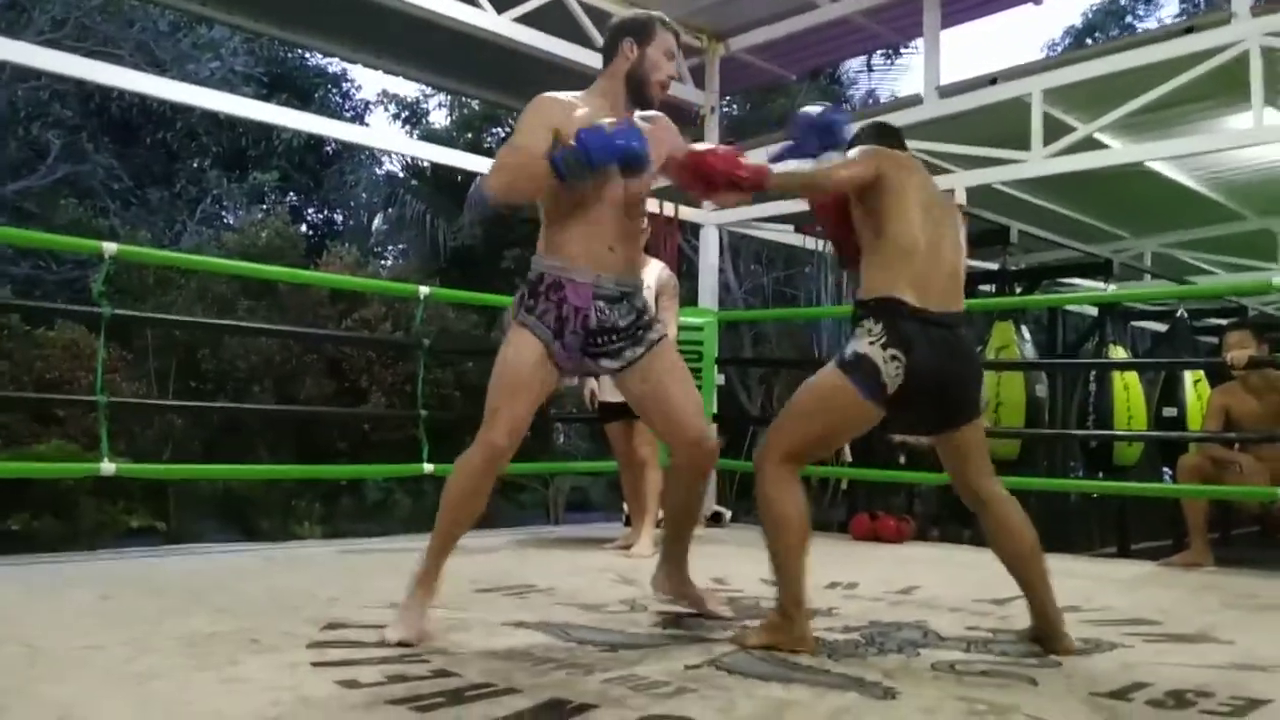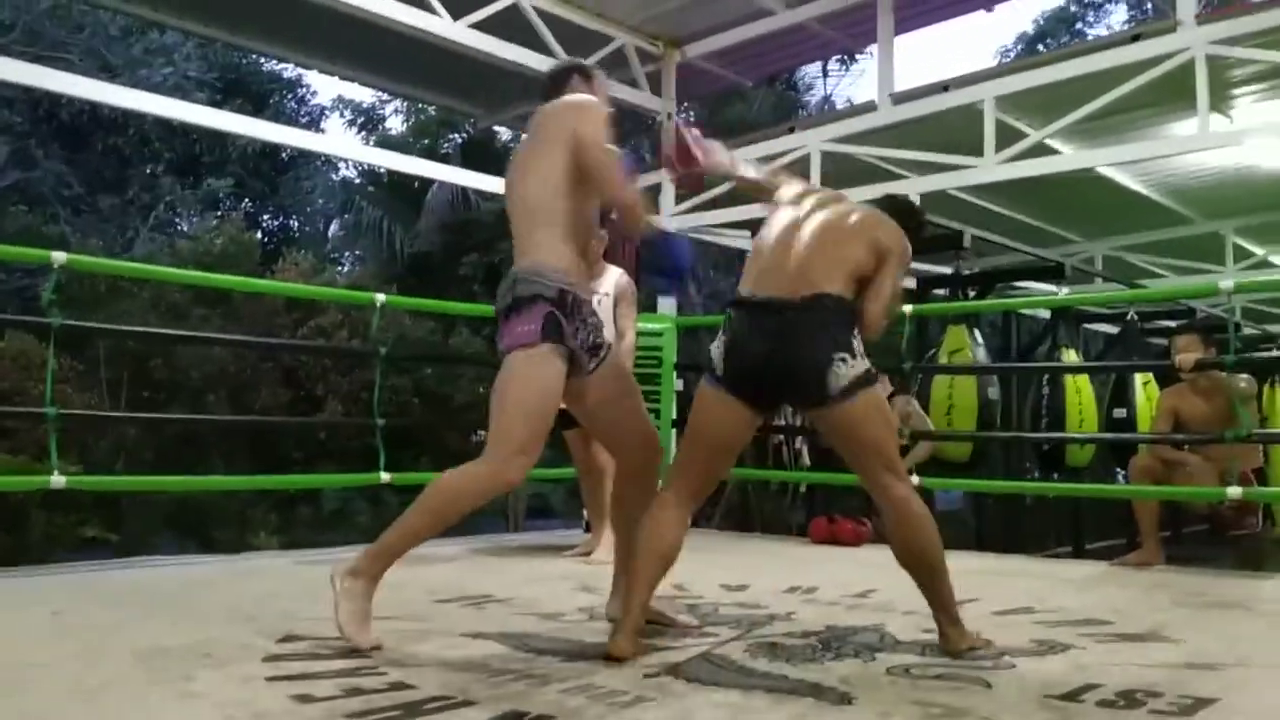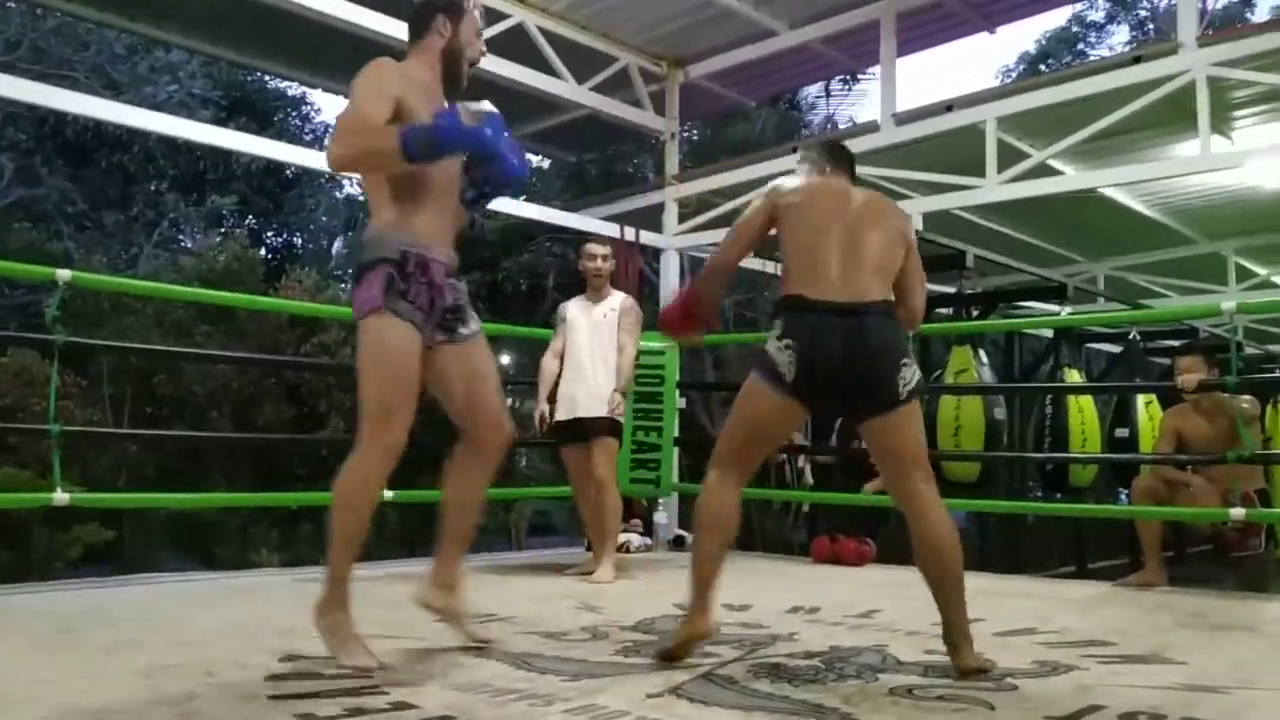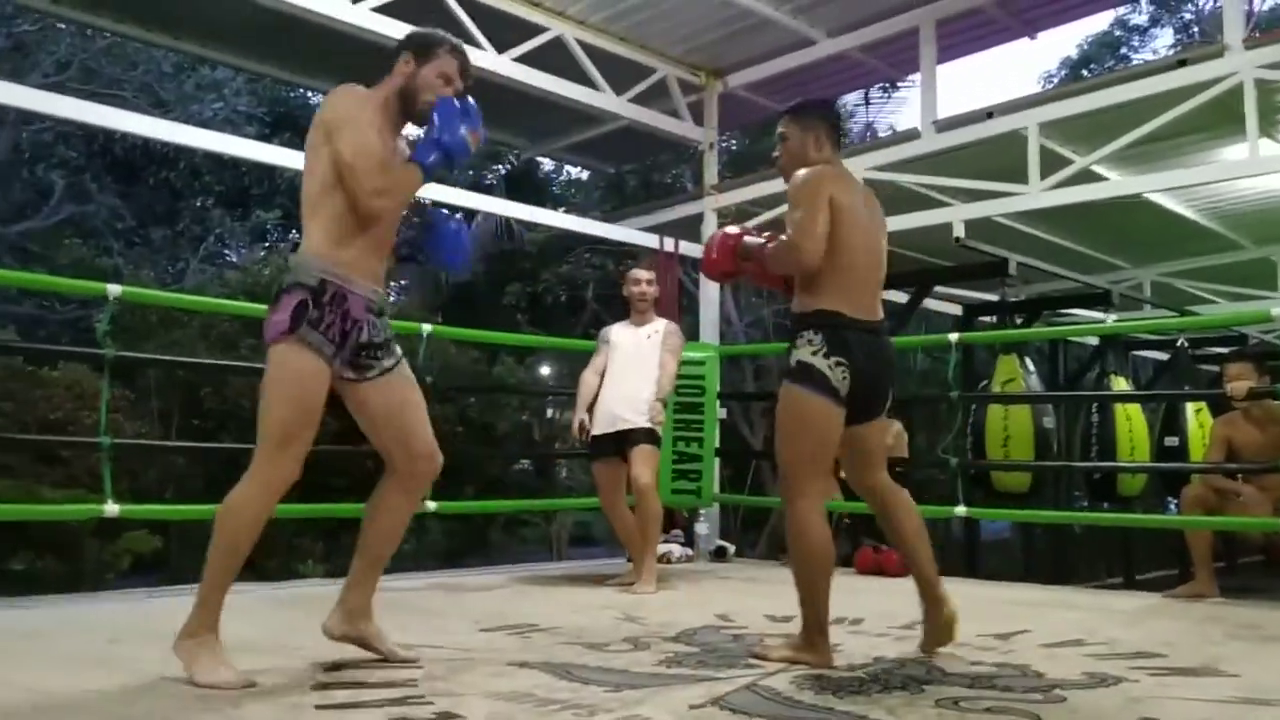
dt=0.4s
person 1, frame 1
left shoulder: (655, 130)
right shoulder: (553, 108)
left elbow: (728, 179)
right elbow: (495, 187)
right wrist: (572, 162)
left hip: (623, 310)
right hip: (553, 297)
left knee: (697, 443)
right knee: (496, 444)
left ankle: (673, 573)
right ankle: (423, 588)
person 1, frame 2
left shoulder: (539, 148)
right shoulder: (580, 107)
right elbow: (612, 182)
left hip: (574, 313)
right hip: (544, 306)
left knee: (642, 449)
right knee: (505, 467)
left ankle: (626, 590)
right ankle: (363, 572)
person 1, frame 3
left shoulder: (451, 105)
right shoulder: (388, 75)
right elbow: (344, 148)
left wrist: (485, 180)
right wrist: (436, 138)
left hip: (443, 284)
right hip: (398, 273)
left knee: (491, 433)
right knee: (383, 442)
left ankle: (445, 581)
right ankle: (333, 605)
person 1, frame 4
left shoulder: (391, 142)
right shoulder: (349, 106)
right elbow: (377, 199)
left wrist: (419, 245)
right wrist: (437, 153)
left hip: (368, 321)
right hip: (318, 305)
left knee: (419, 462)
right knee: (276, 469)
left ankle: (354, 610)
right ankle: (199, 632)
person 2, frame 1
left shoulder: (878, 159)
right shoulder: (943, 209)
left elbow: (816, 181)
right wrist: (843, 228)
left hip: (891, 342)
right hip: (953, 349)
left knee: (775, 459)
right knee: (981, 487)
left ankle: (791, 620)
right ankle: (1048, 618)
person 2, frame 2
left shoulder: (799, 191)
right shoulder: (892, 241)
left elbow: (739, 172)
right elbow: (870, 323)
left wrist: (696, 151)
left hip: (743, 331)
right hip: (819, 336)
left knee: (682, 487)
right knee: (891, 483)
left ankle: (627, 629)
right ankle: (951, 624)
person 2, frame 3
left shoulder: (786, 191)
right shoulder: (893, 215)
left elbow: (723, 260)
right elbow: (913, 312)
left wrist: (695, 306)
left hip: (803, 336)
right hip: (879, 339)
left knee: (726, 472)
right knee: (918, 493)
left ankle: (698, 612)
right ankle: (960, 643)
person 2, frame 4
left shoulder: (812, 181)
right shoulder: (863, 197)
left elbow: (803, 257)
left wrist: (752, 253)
right wrist: (772, 272)
left hip: (826, 347)
right hip: (871, 344)
left knee: (802, 495)
right knee: (877, 483)
left ankle: (814, 640)
right ankle: (934, 603)
person 3, frame 1
left shoulder: (661, 275)
left elbow: (669, 329)
right wrist: (589, 375)
right hip: (609, 381)
left knee: (646, 456)
right knee: (624, 458)
left ankle: (648, 530)
right ankle: (634, 525)
person 3, frame 2
left shoulder: (620, 283)
left elbow: (627, 337)
left knee: (605, 464)
right knee: (584, 466)
left ankle: (607, 538)
right ankle: (594, 532)
person 3, frame 3
left shoulder: (625, 305)
right shoulder: (566, 309)
left elbow: (628, 351)
right elbow: (553, 354)
left wrist: (621, 389)
right wrist: (542, 399)
left hip: (603, 407)
right hip: (568, 407)
left knee: (603, 478)
right knee: (581, 483)
left ankle: (608, 559)
right ankle: (597, 553)
person 3, frame 4
left shoulder: (668, 330)
right shoulder: (609, 333)
left elbow: (668, 369)
right elbow: (593, 372)
left wrist: (659, 400)
right wrist: (580, 410)
left hip: (642, 418)
right hip: (605, 421)
left knee: (643, 483)
right knee: (610, 498)
left ankle: (649, 570)
right ankle: (639, 565)
person 4, frame 1
right shoulder: (1223, 395)
right elbow: (1205, 444)
left wrist: (1255, 365)
right wrist: (1239, 458)
right hip: (1249, 475)
right knee: (1189, 462)
right ankle: (1199, 549)
person 4, frame 2
left shoulder: (1240, 384)
right shoulder: (1171, 397)
left elbow: (1244, 393)
right elbow: (1155, 445)
left wrist: (1204, 369)
right wrist: (1188, 459)
left hip: (1244, 478)
right hip: (1201, 475)
right knee: (1141, 463)
right ankle: (1151, 548)
person 4, frame 3
left shoulder: (1244, 405)
right shoulder: (1174, 418)
left elbow: (1247, 414)
right elbow: (1157, 465)
left wrist: (1206, 390)
right wrist: (1191, 480)
left hip: (1247, 498)
right hip: (1205, 495)
right knee: (1143, 484)
right ankle: (1154, 569)
person 4, frame 4
right shoulder: (1225, 426)
right elbow: (1207, 473)
left wrist: (1257, 398)
right wrist: (1241, 489)
right hip: (1253, 502)
right knee: (1194, 493)
right ankle: (1205, 581)
